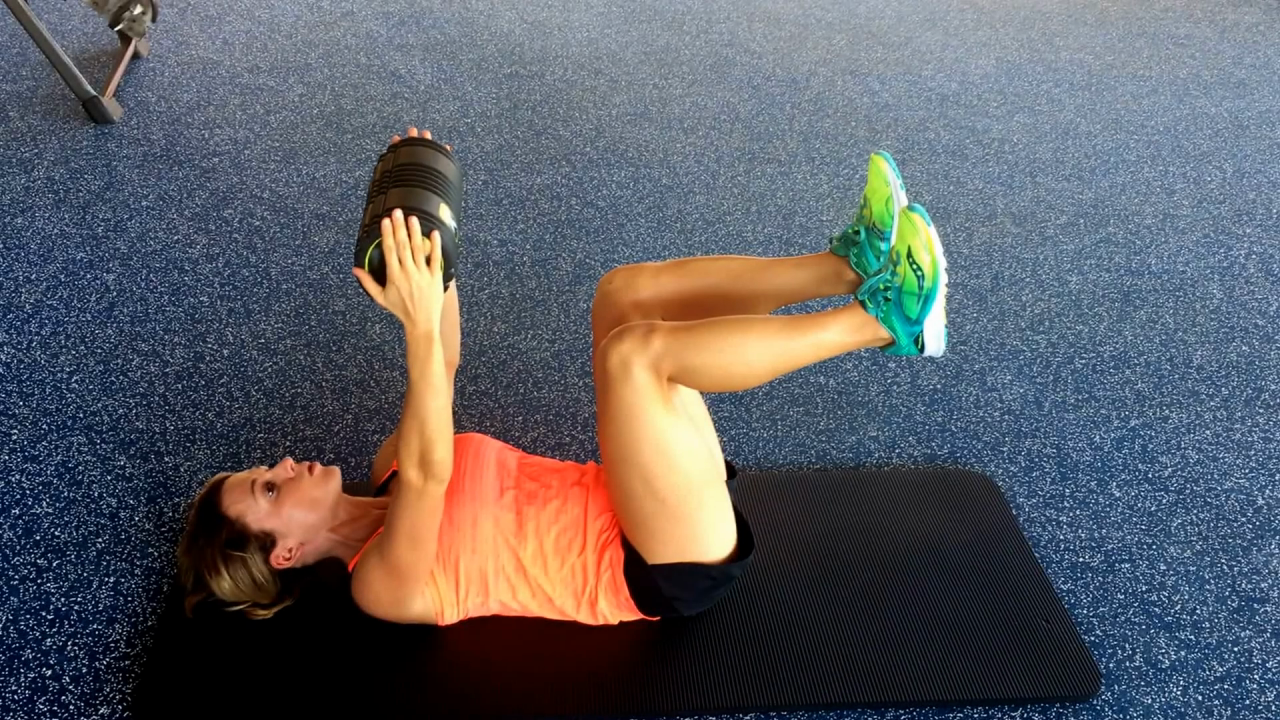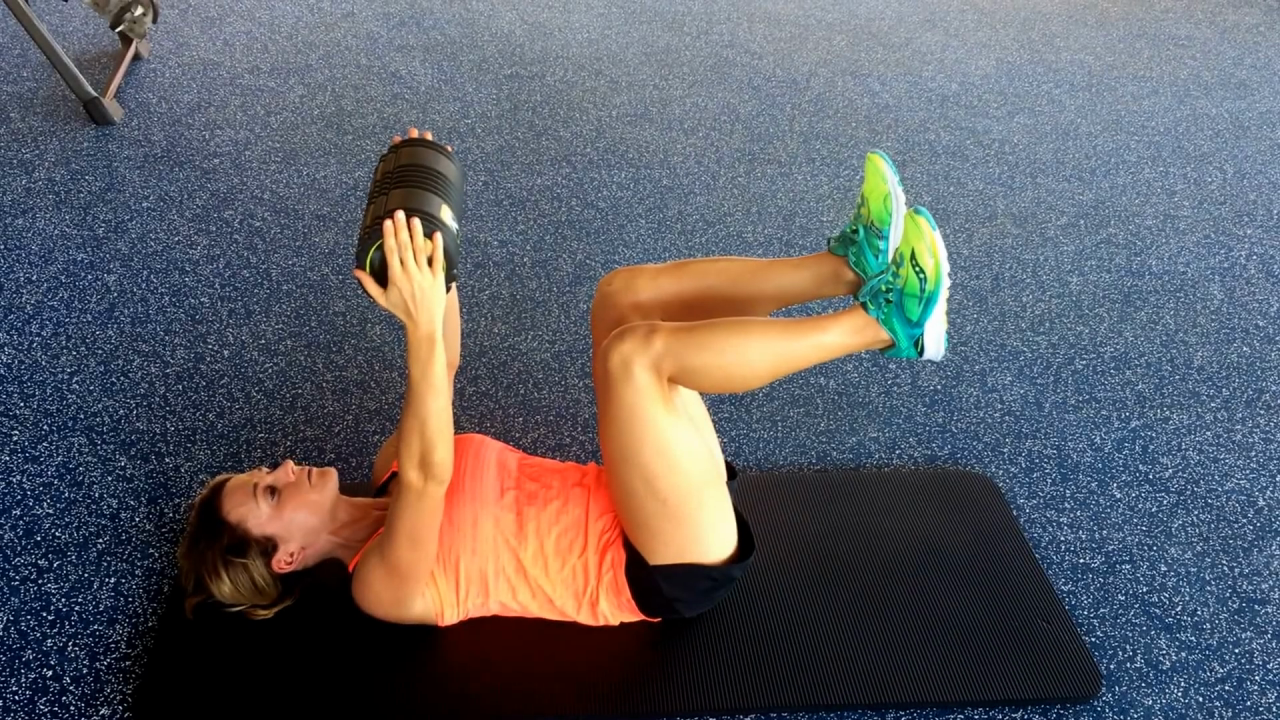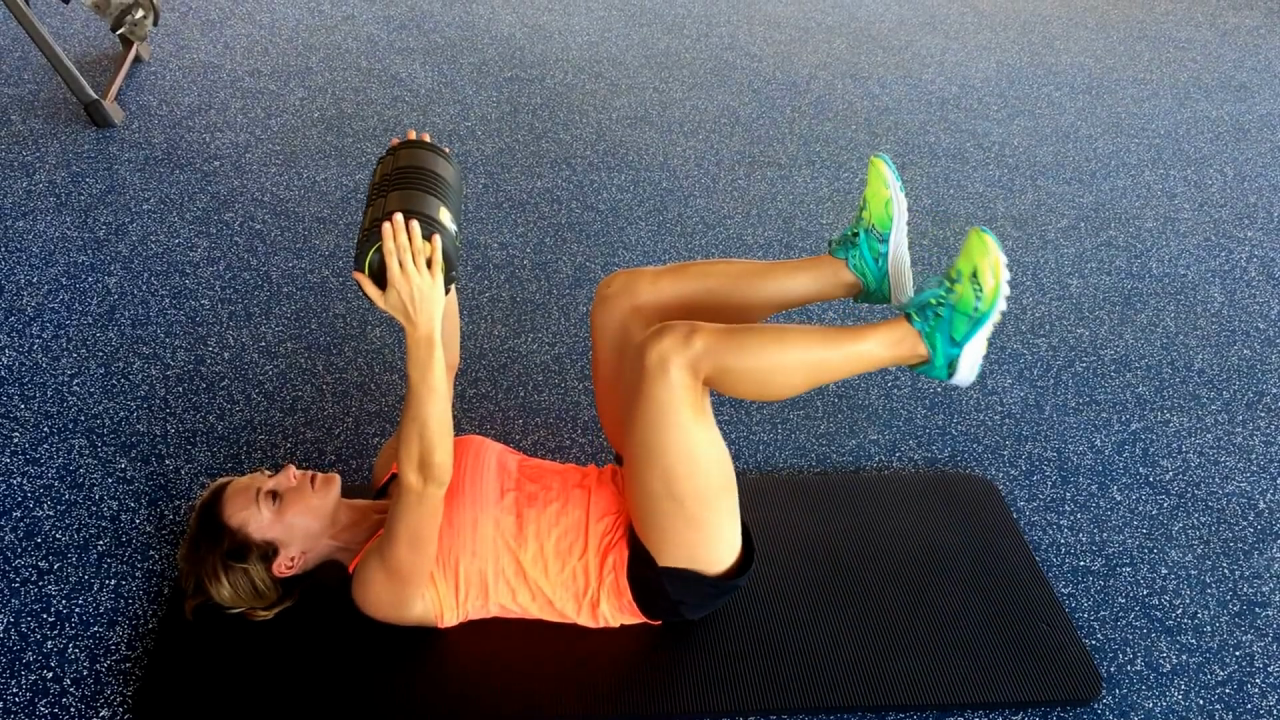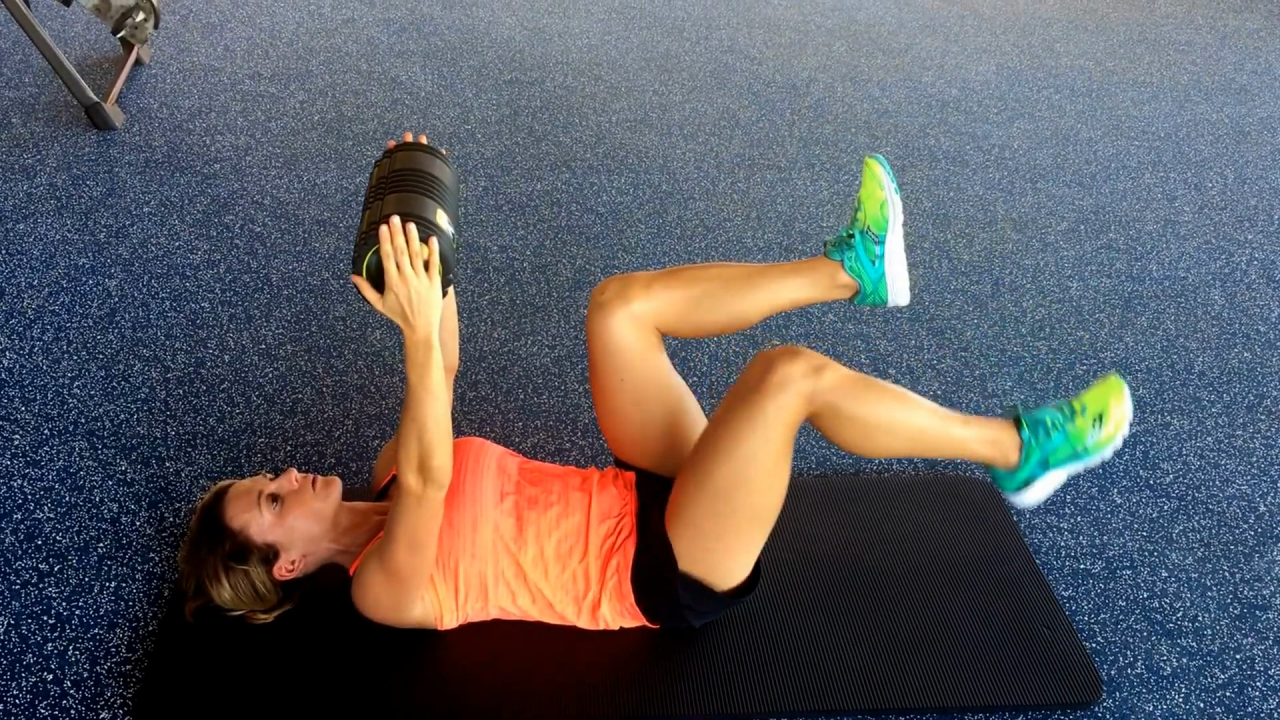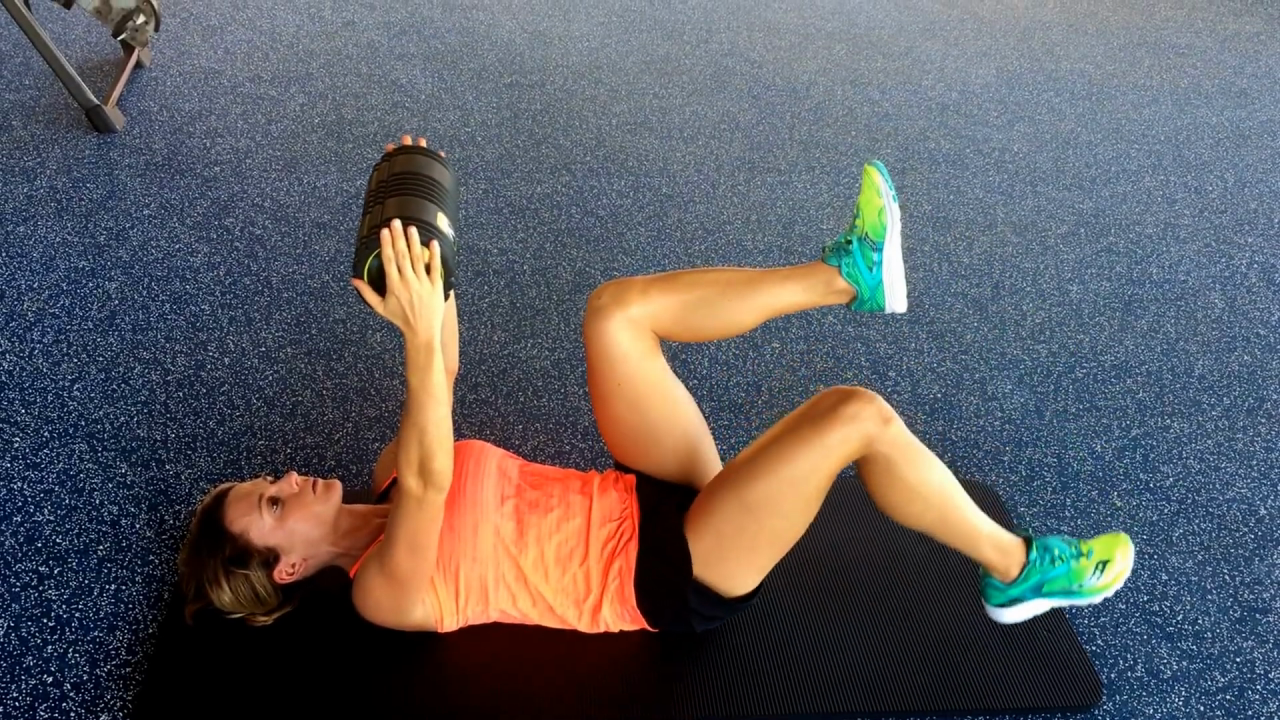
dt=0.5s
person 1, frame 1
left shoulder: (388, 483)
right shoulder: (385, 582)
left elbow: (441, 370)
right elbow: (431, 471)
left wrist: (432, 251)
right wrist: (417, 322)
left hip: (644, 503)
right hip: (667, 570)
left knee: (626, 291)
right knee: (637, 349)
left ankle: (850, 264)
right ankle: (882, 320)
person 1, frame 2
left shoulder: (387, 483)
right shoulder: (385, 581)
left elbow: (442, 369)
right elbow: (431, 471)
left wrist: (434, 255)
right wrist: (420, 324)
left hip: (643, 504)
right hip: (671, 569)
left knee: (626, 294)
right knee: (636, 350)
left ankle: (849, 266)
right ankle: (884, 323)
person 1, frame 3
left shoulder: (387, 480)
right shoulder: (387, 584)
left elbow: (441, 370)
right elbow: (432, 475)
left wrist: (428, 255)
right wrist: (420, 324)
left hip: (631, 505)
right hip: (669, 572)
left knee: (628, 294)
right knee: (674, 348)
left ankle: (855, 269)
right ankle: (926, 337)
person 1, frame 4
left shoulder: (387, 489)
right shoulder: (387, 585)
left elbow: (442, 374)
right elbow: (434, 477)
left wrist: (427, 256)
right wrist: (416, 327)
left hip: (645, 499)
right hip: (671, 576)
left knee: (621, 302)
right knee: (791, 373)
left ankle: (852, 271)
right ankle: (1020, 450)
person 1, frame 5
left shoulder: (386, 489)
right shoulder: (387, 589)
left elbow: (440, 380)
right elbow: (434, 478)
left wrist: (427, 262)
right wrist: (416, 330)
left hip: (652, 502)
right hip: (671, 572)
left knee: (617, 308)
right knee: (857, 415)
left ankle: (848, 277)
right ankle: (1016, 572)
